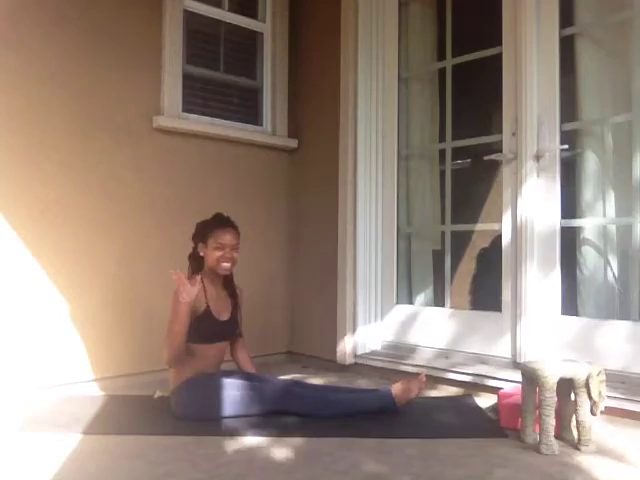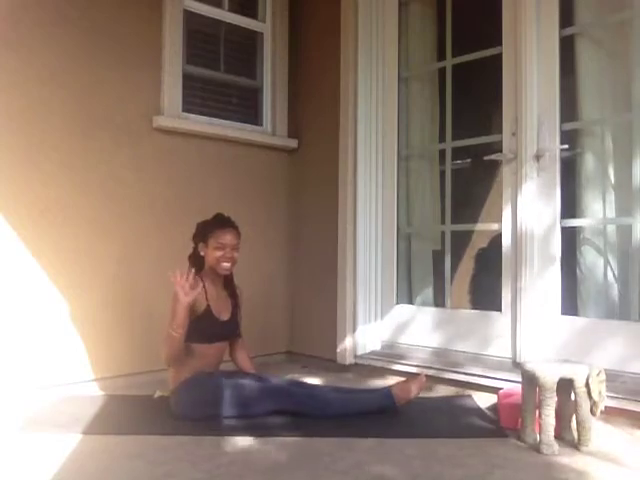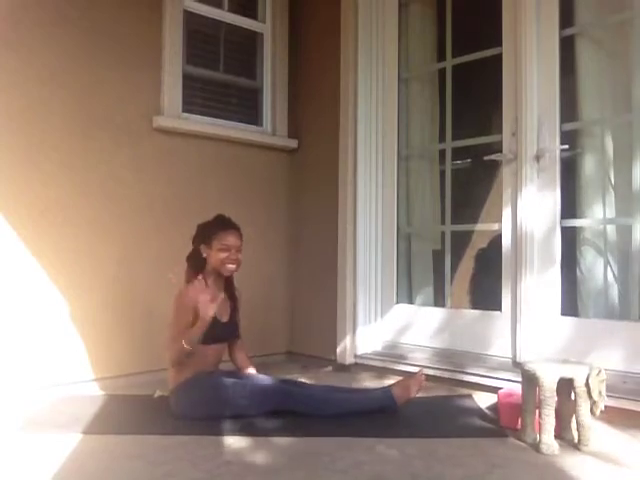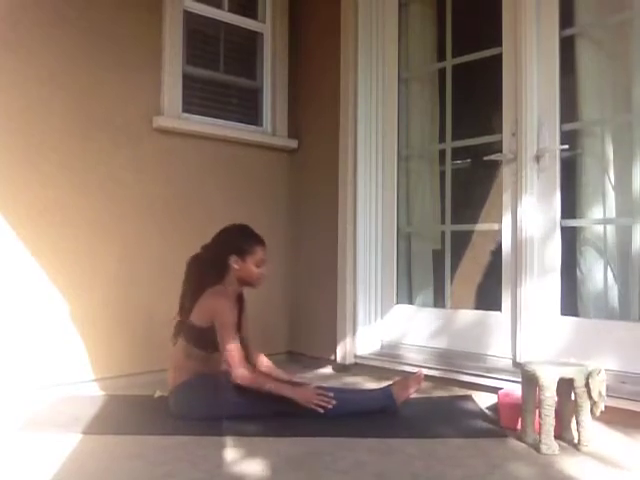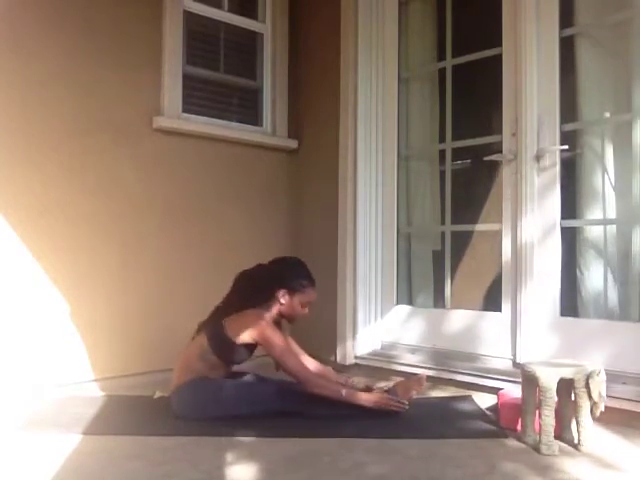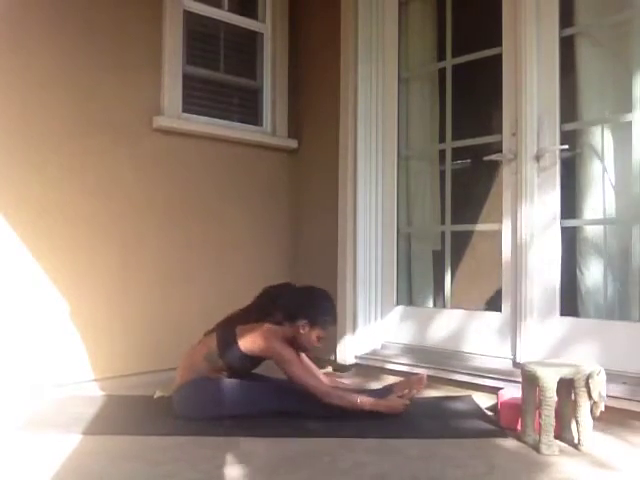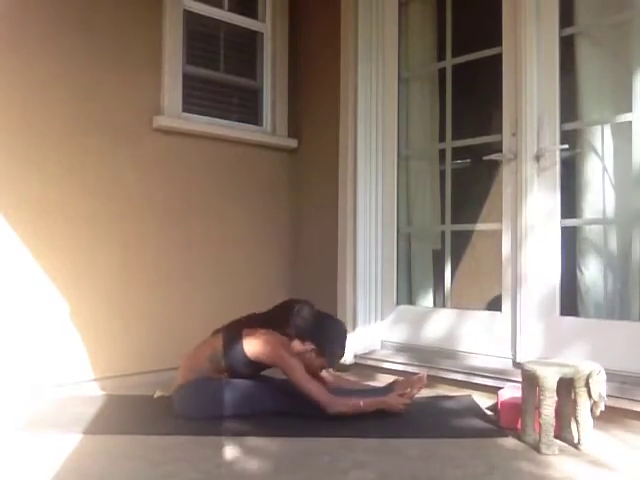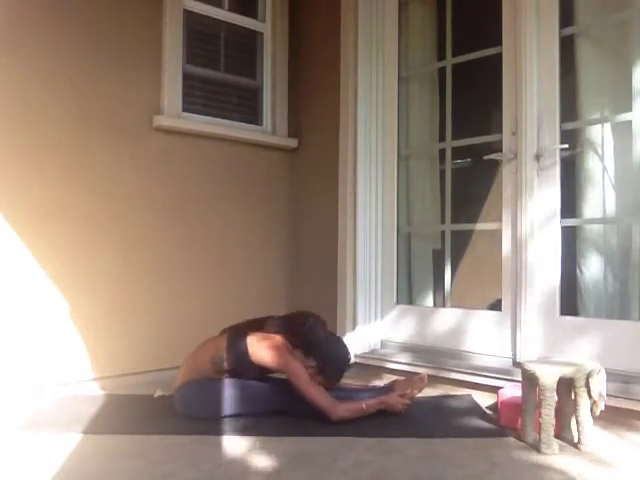
dt=0.4s
person 1, frame 1
left shoulder: (233, 292)
right shoulder: (190, 289)
right elbow: (171, 358)
left wrist: (260, 383)
right wrist: (185, 305)
left hip: (214, 381)
right hip: (191, 392)
left knee: (287, 387)
right knee: (283, 395)
left ankle: (385, 395)
right ankle: (387, 397)
person 1, frame 2
left shoulder: (233, 293)
right shoulder: (192, 290)
right elbow: (171, 358)
left wrist: (259, 384)
right wrist: (182, 306)
left hip: (212, 383)
right hip: (191, 392)
left knee: (287, 388)
right knee: (282, 394)
left ankle: (384, 395)
right ankle: (387, 398)
person 1, frame 3
left shoulder: (230, 293)
right shoulder: (194, 292)
left elbow: (236, 346)
right elbow: (174, 358)
left wrist: (259, 383)
right wrist: (203, 319)
left hip: (211, 383)
right hip: (190, 393)
left knee: (284, 388)
right knee: (282, 395)
left ankle: (383, 395)
right ankle: (387, 398)
person 1, frame 4
left shoulder: (234, 297)
right shoulder: (219, 302)
left elbow: (247, 352)
right elbow: (237, 373)
left wrist: (288, 381)
right wrist: (292, 391)
left hip: (206, 383)
right hip: (190, 394)
left knee: (288, 389)
right knee: (290, 398)
left ankle: (382, 397)
right ankle: (385, 399)
person 1, frame 5
left shoulder: (265, 318)
right shoulder: (260, 324)
left elbow: (307, 363)
right elbow: (306, 380)
left wrist: (356, 386)
right wrist: (362, 397)
left hip: (209, 386)
right hip: (193, 394)
left knee: (287, 390)
right knee: (284, 397)
left ankle: (385, 397)
right ankle: (386, 401)
person 1, frame 6
left shoulder: (280, 330)
right shoulder: (271, 339)
left elbow: (320, 379)
right elbow: (323, 394)
left wrist: (375, 393)
right wrist: (378, 404)
left hip: (212, 383)
right hip: (194, 393)
left knee: (291, 390)
right knee: (285, 398)
left ankle: (386, 393)
person 1, frame 7
left shoulder: (290, 338)
right shoulder: (279, 349)
left elbow: (329, 380)
right elbow: (331, 405)
left wrist: (376, 390)
right wrist: (382, 402)
left hip: (212, 384)
right hip: (195, 393)
left knee: (293, 391)
right knee: (285, 398)
person 1, frame 8
left shoulder: (296, 342)
right shoulder: (283, 354)
left elbow: (324, 388)
right elbow: (334, 411)
left wrist: (380, 391)
right wrist: (383, 402)
left hip: (212, 383)
right hip: (195, 392)
left knee: (298, 392)
right knee: (285, 398)
